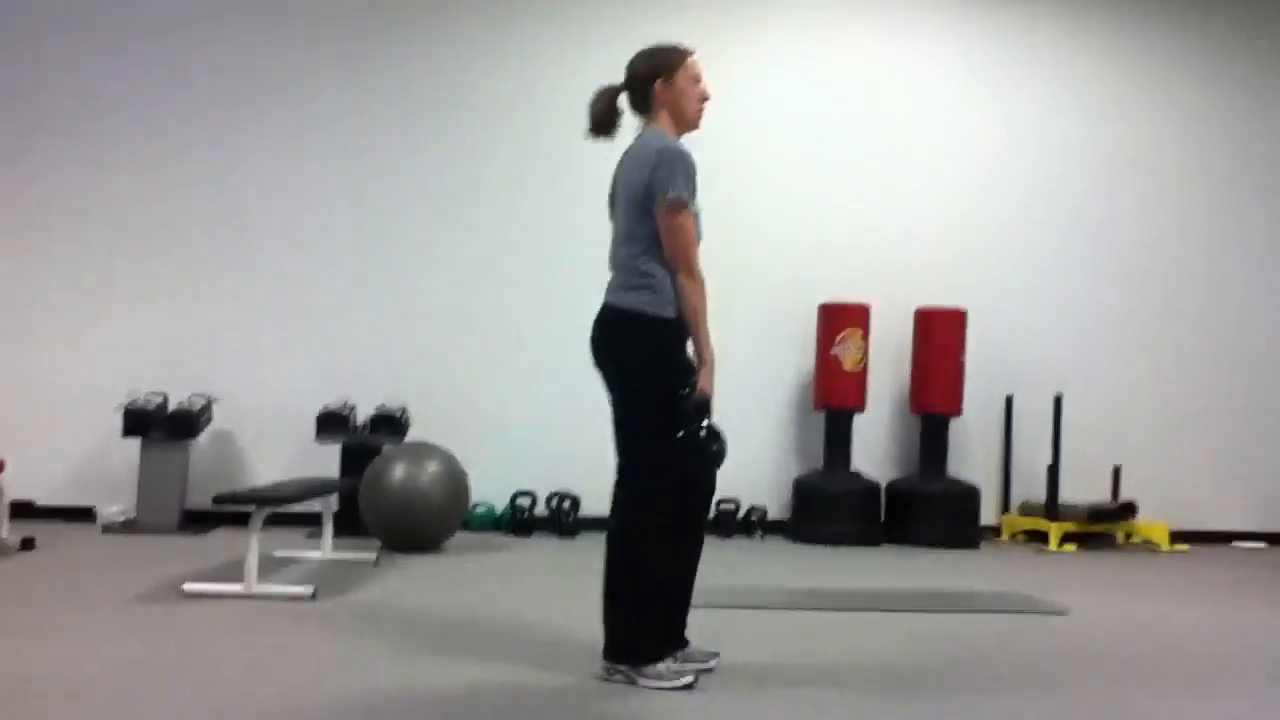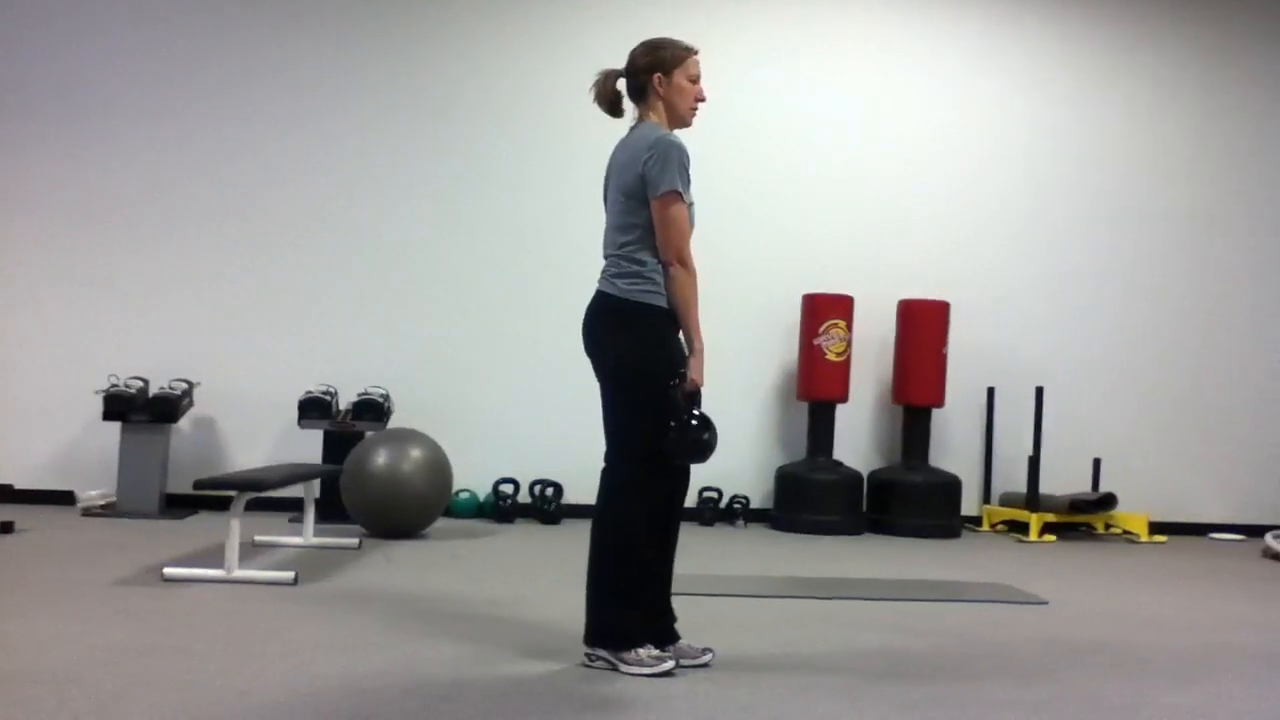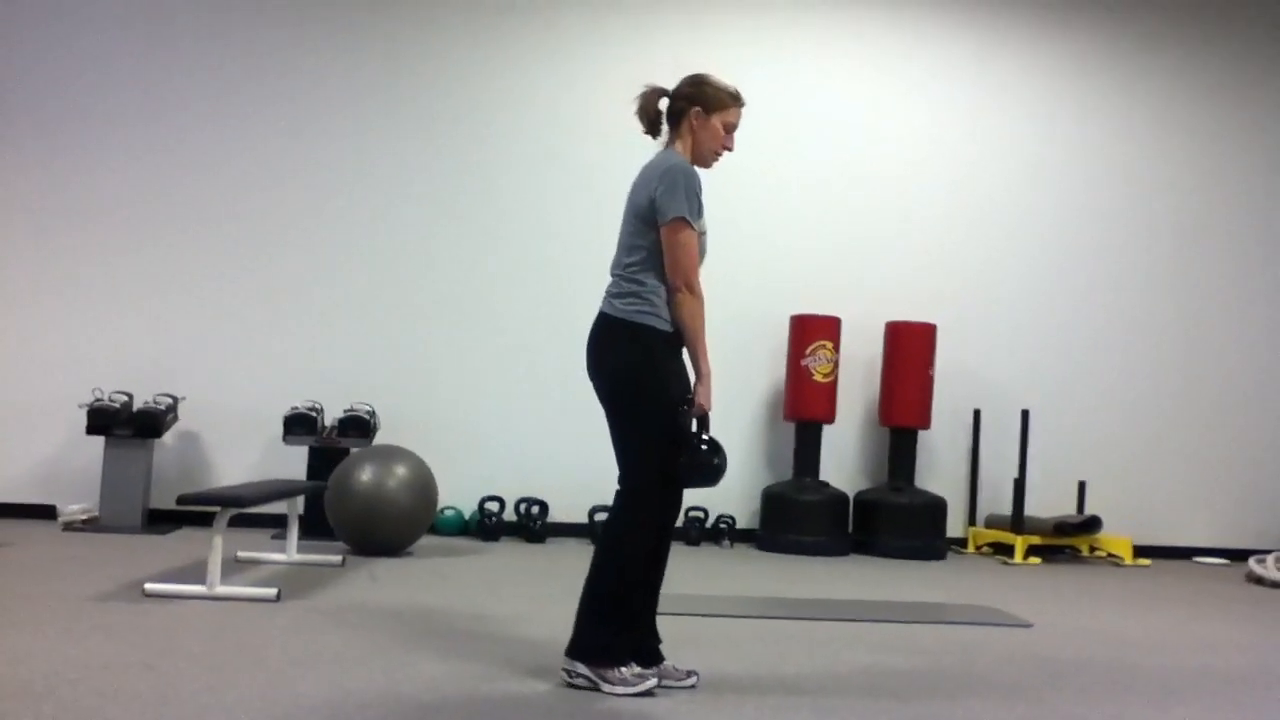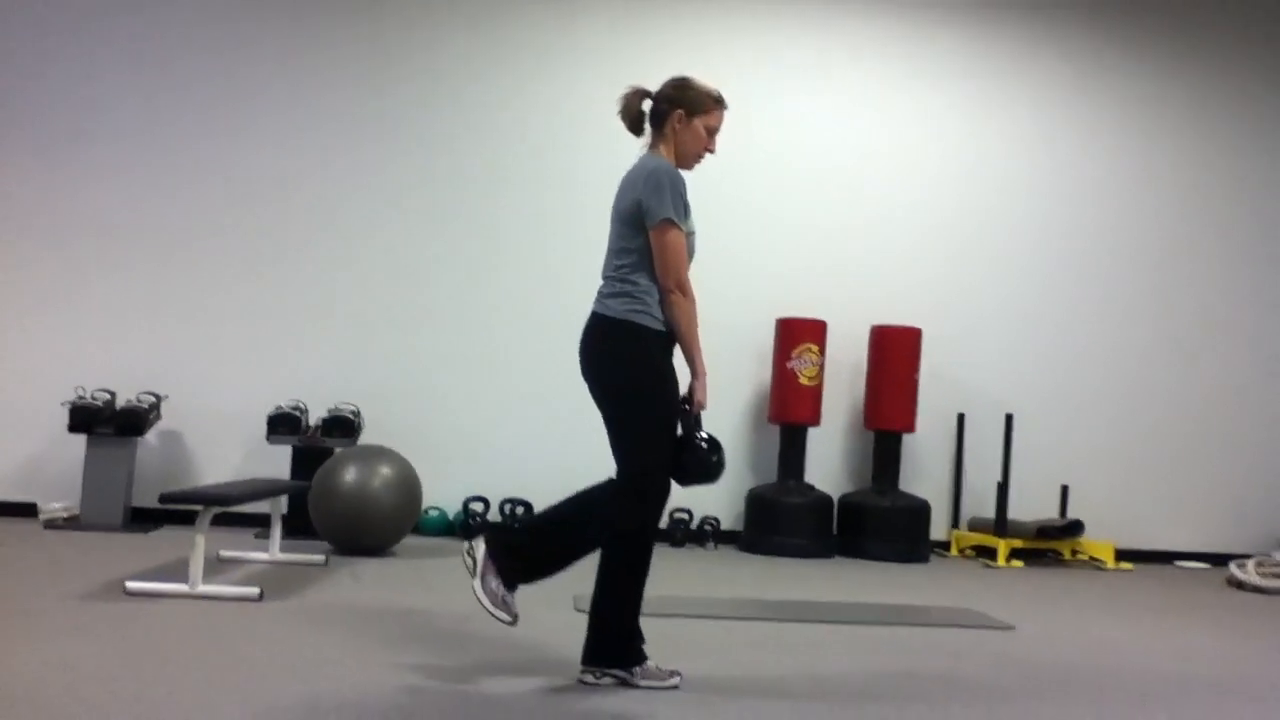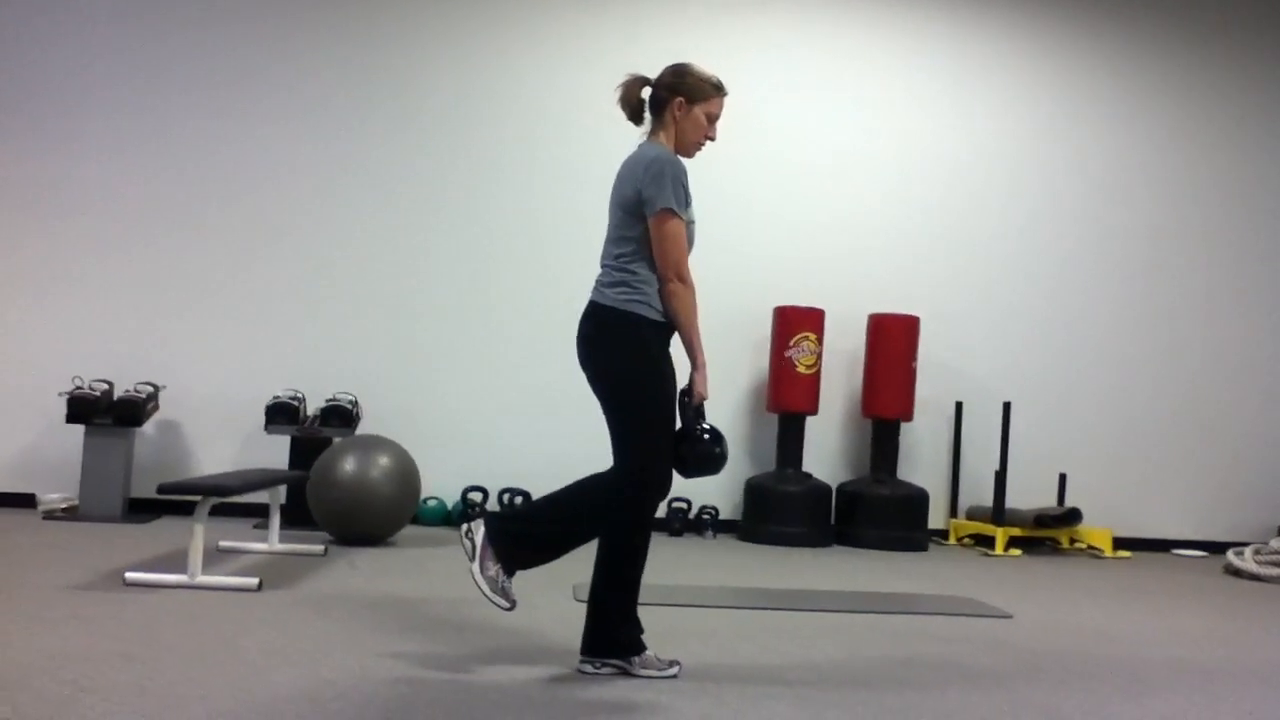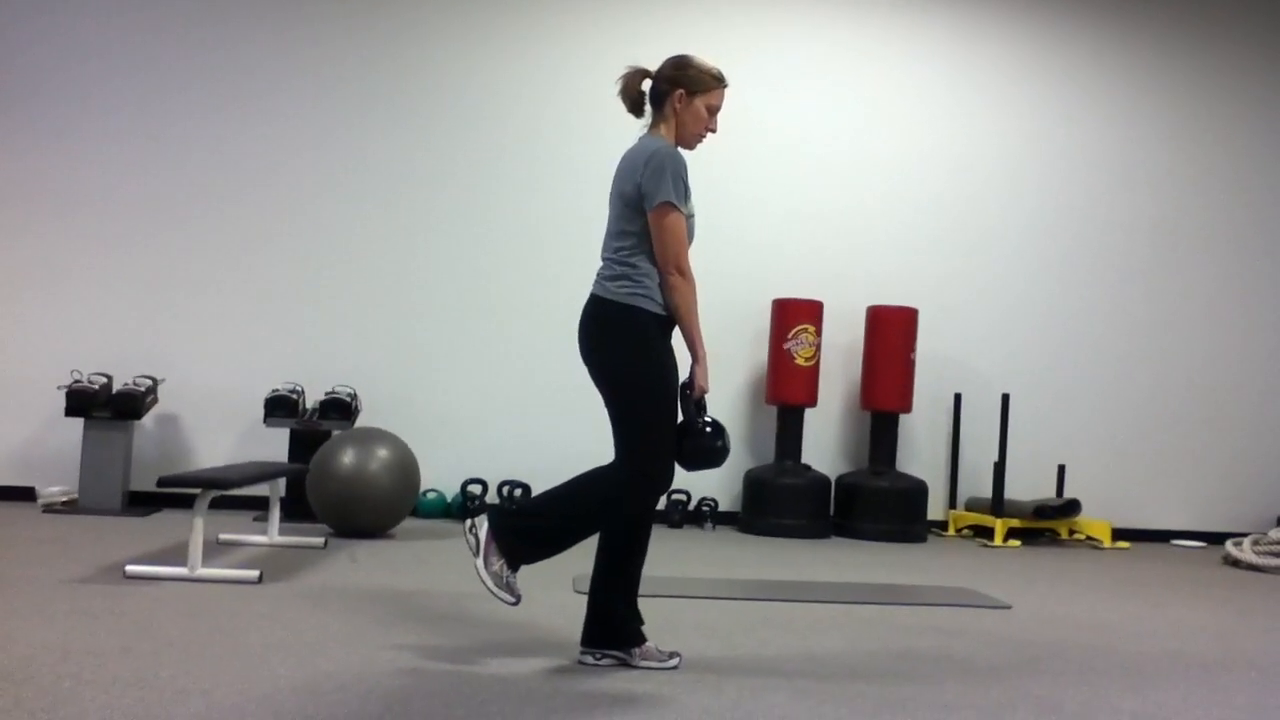
dt=0.7s
person 1, frame 1
left shoulder: (639, 155)
right shoulder: (669, 156)
right elbow: (685, 271)
left wrist: (689, 354)
right wrist: (705, 359)
left hip: (630, 330)
right hip: (646, 336)
left knee: (682, 481)
right knee: (650, 488)
left ankle: (662, 640)
right ankle: (632, 650)
person 1, frame 2
left shoulder: (630, 147)
right shoulder: (664, 149)
right elbow: (676, 261)
left wrist: (678, 346)
right wrist: (695, 349)
left hip: (620, 321)
right hip: (640, 328)
left knee: (659, 475)
right knee: (635, 477)
left ankle: (651, 630)
right ankle: (612, 637)
person 1, frame 3
left shoulder: (659, 171)
right shoulder: (679, 176)
right elbow: (684, 288)
left wrist: (684, 372)
right wrist: (702, 375)
left hip: (629, 345)
right hip: (638, 350)
left knee: (655, 494)
right knee: (647, 495)
left ankle: (634, 650)
right ankle: (594, 651)
person 1, frame 4
left shoulder: (646, 175)
right shoulder: (663, 177)
right elbow: (674, 288)
left wrist: (682, 369)
right wrist: (698, 373)
left hip: (622, 344)
right hip: (631, 348)
left knee: (642, 489)
right knee: (642, 487)
left ankle: (613, 655)
right ankle: (502, 552)
person 1, frame 5
left shoulder: (644, 162)
right shoulder: (664, 166)
right elbow: (674, 278)
left wrist: (685, 360)
right wrist: (698, 364)
left hip: (620, 332)
right hip: (629, 337)
left knee: (640, 480)
right knee: (643, 478)
left ankle: (612, 645)
right ankle: (501, 537)
person 1, frame 6
left shoulder: (644, 155)
right shoulder: (664, 159)
right elbow: (674, 271)
left wrist: (683, 353)
right wrist: (699, 357)
left hip: (621, 326)
right hip: (631, 330)
left knee: (641, 473)
right knee: (645, 472)
left ankle: (612, 637)
right ankle: (503, 531)
